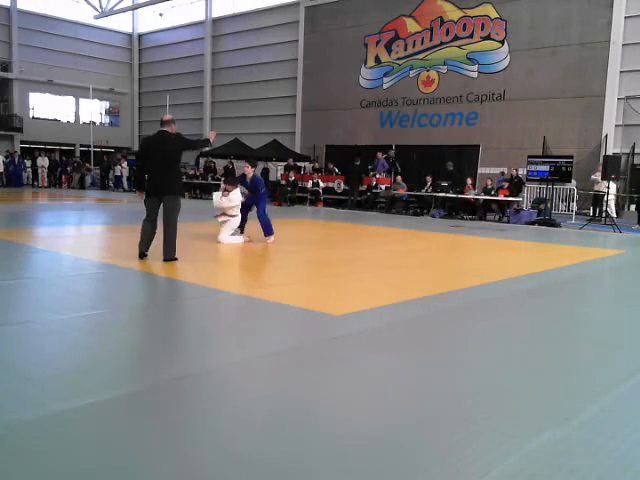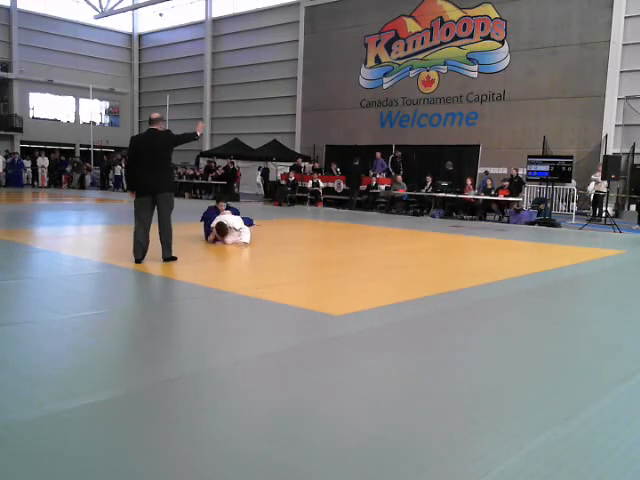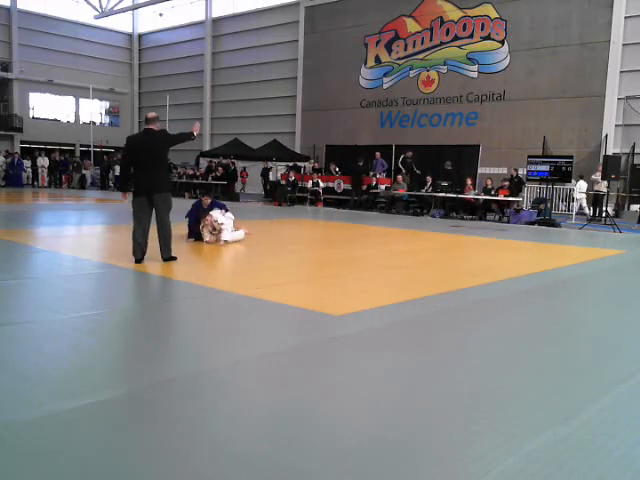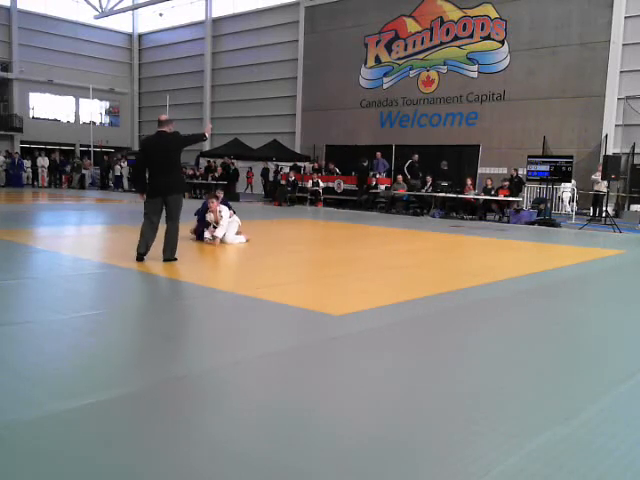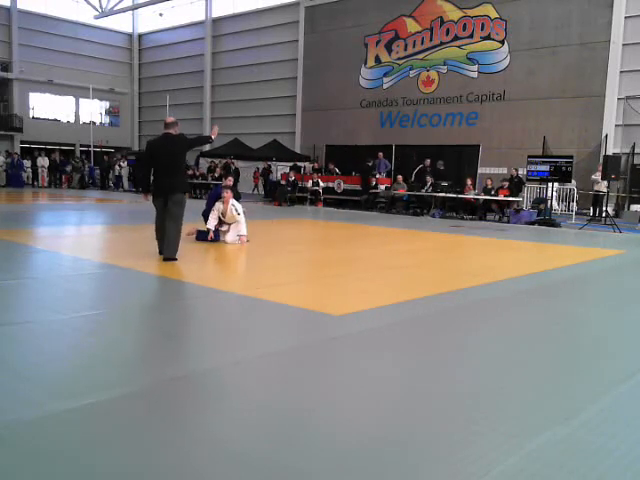
dt=0.5s
person 1, frame 1
left shoulder: (147, 141)
right shoulder: (177, 139)
left elbow: (140, 165)
right elbow: (195, 144)
left wrist: (140, 187)
right wrist: (209, 140)
left hip: (153, 187)
right hip: (171, 187)
left knee: (150, 219)
right knee: (171, 221)
left ankle: (142, 250)
right ankle: (169, 254)
person 1, frame 2
left shoulder: (136, 140)
right shoulder: (166, 137)
left elbow: (130, 166)
right elbow: (183, 138)
left wrist: (132, 187)
right wrist: (197, 133)
left hip: (143, 187)
right hip: (163, 186)
left knee: (142, 221)
right knee: (165, 220)
left ankle: (139, 255)
right ankle: (167, 254)
person 1, frame 3
left shoulder: (132, 140)
right shoulder: (162, 137)
left elbow: (125, 165)
right elbow: (179, 137)
left wrist: (124, 187)
right wrist: (193, 133)
left hip: (141, 187)
right hip: (160, 186)
left knee: (141, 222)
right knee: (163, 220)
left ankle: (138, 255)
right ankle: (166, 254)
person 1, frame 4
left shoulder: (146, 142)
right shoulder: (175, 139)
left elbow: (140, 168)
right elbow: (192, 138)
left wrist: (141, 189)
right wrist: (205, 134)
left hip: (154, 188)
right hip: (174, 187)
left knee: (150, 220)
right knee: (172, 221)
left ankle: (141, 251)
right ankle: (169, 255)
person 1, frame 5
left shoulder: (152, 144)
right shoulder: (181, 141)
left elbow: (146, 168)
right elbow: (197, 141)
left wrist: (145, 189)
right wrist: (211, 136)
left hip: (159, 188)
right hip: (177, 188)
left knee: (161, 219)
right knee: (174, 221)
left ankle: (162, 248)
right ankle: (169, 253)
